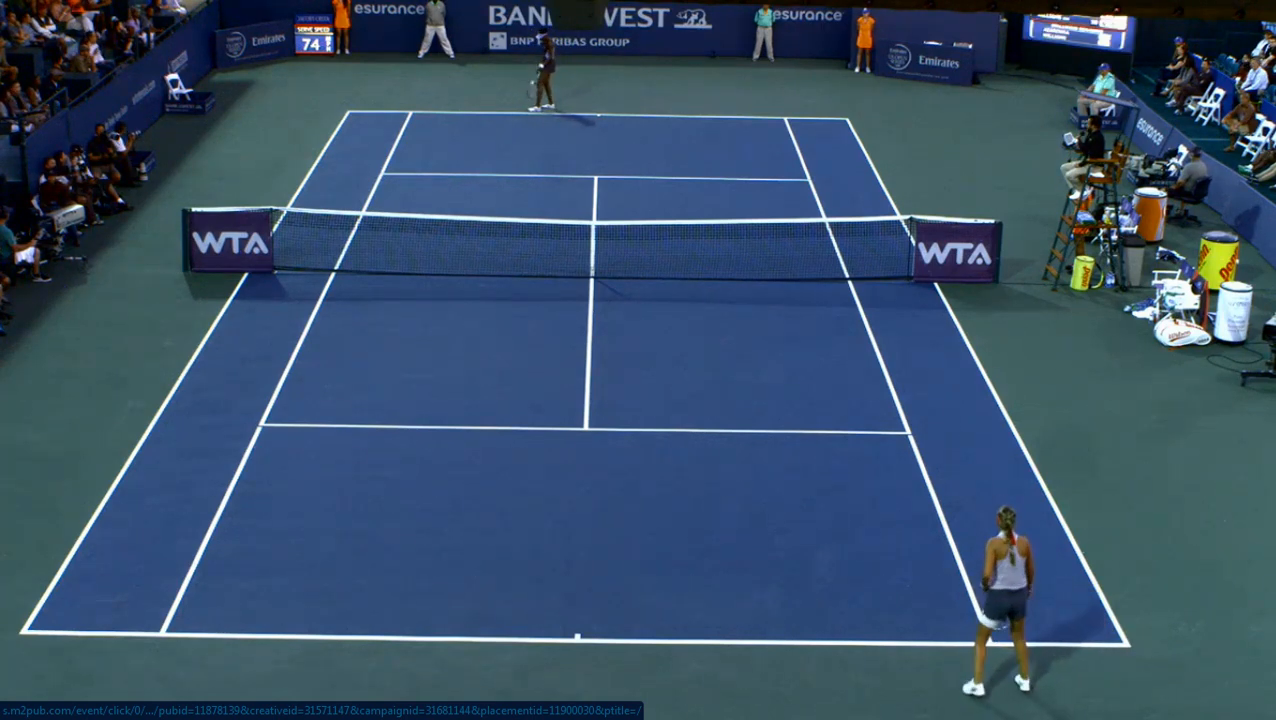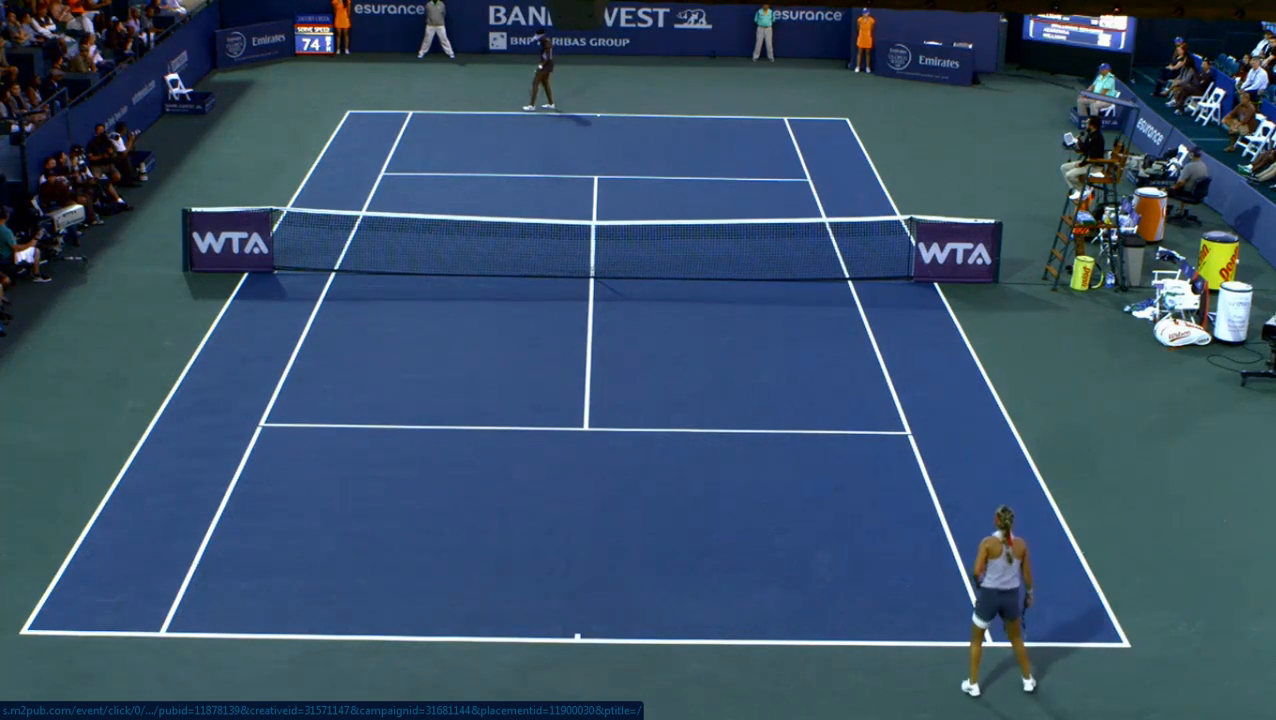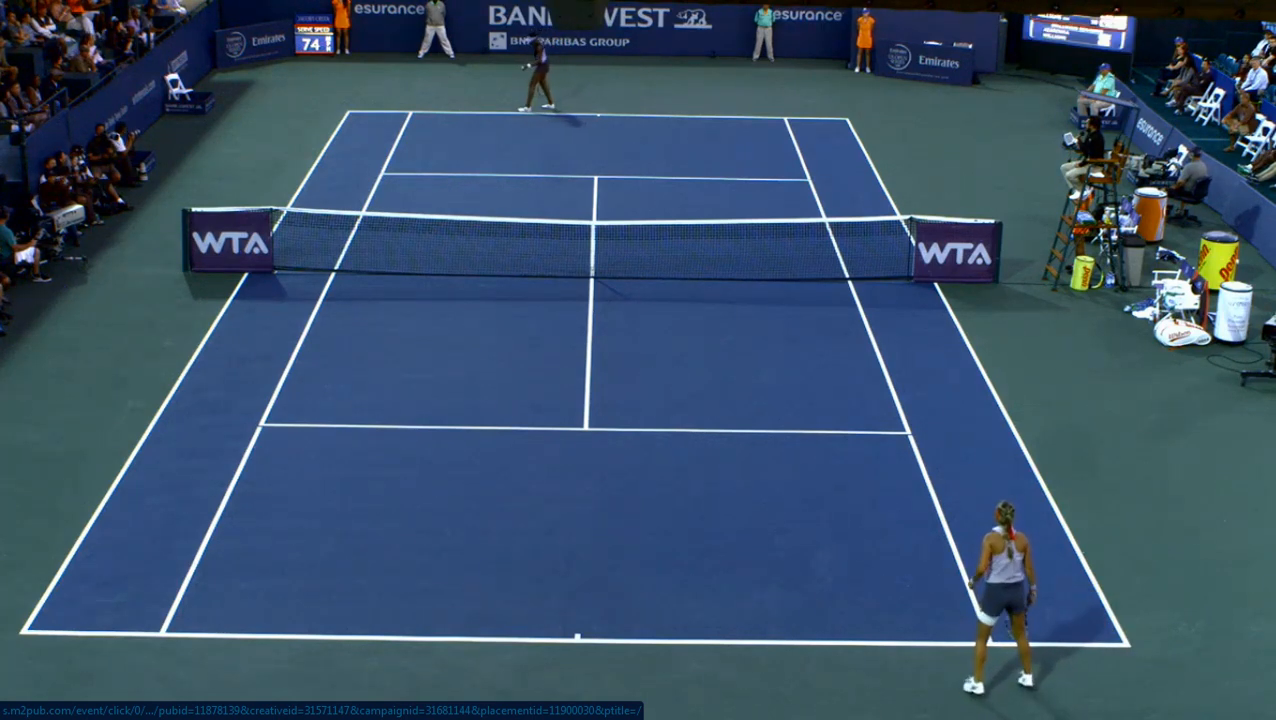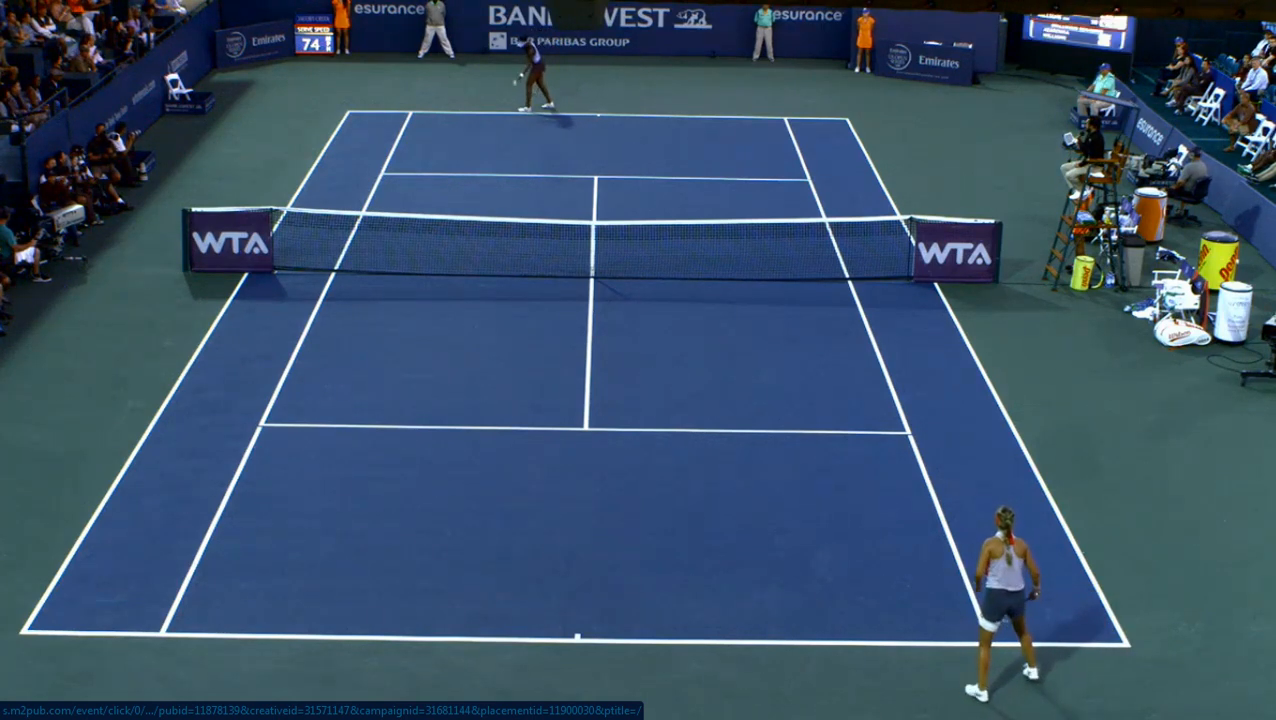
dt=0.3s
person 1, frame 1
left shoulder: (993, 543)
right shoulder: (1024, 542)
left elbow: (987, 574)
right elbow: (1031, 572)
left wrist: (984, 585)
right wrist: (1028, 589)
left hip: (997, 597)
right hip: (1019, 596)
left knee: (981, 641)
right knee: (1019, 638)
left ankle: (977, 684)
right ankle: (1024, 680)
person 1, frame 2
left shoulder: (988, 543)
right shoulder: (1021, 544)
left elbow: (977, 571)
right elbow: (1027, 574)
left wrist: (978, 583)
right wrist: (1029, 594)
left hip: (989, 595)
right hip: (1011, 596)
left knee: (976, 641)
right knee: (1016, 640)
left ankle: (973, 684)
right ankle: (1028, 680)
person 1, frame 3
left shoulder: (991, 538)
right shoulder: (1022, 539)
left elbow: (982, 568)
right elbow: (1029, 569)
left wrist: (973, 581)
right wrist: (1032, 589)
left hip: (995, 592)
right hip: (1017, 591)
left knee: (982, 639)
right knee: (1021, 635)
left ankle: (978, 683)
right ankle: (1027, 676)
person 1, frame 4
left shoulder: (990, 543)
right shoulder: (1021, 544)
left elbow: (979, 573)
right elbow: (1035, 572)
left wrist: (977, 585)
right wrist: (1036, 588)
left hip: (995, 597)
right hip: (1017, 596)
left knee: (984, 645)
right knee: (1023, 632)
left ankle: (981, 690)
right ankle: (1032, 669)
